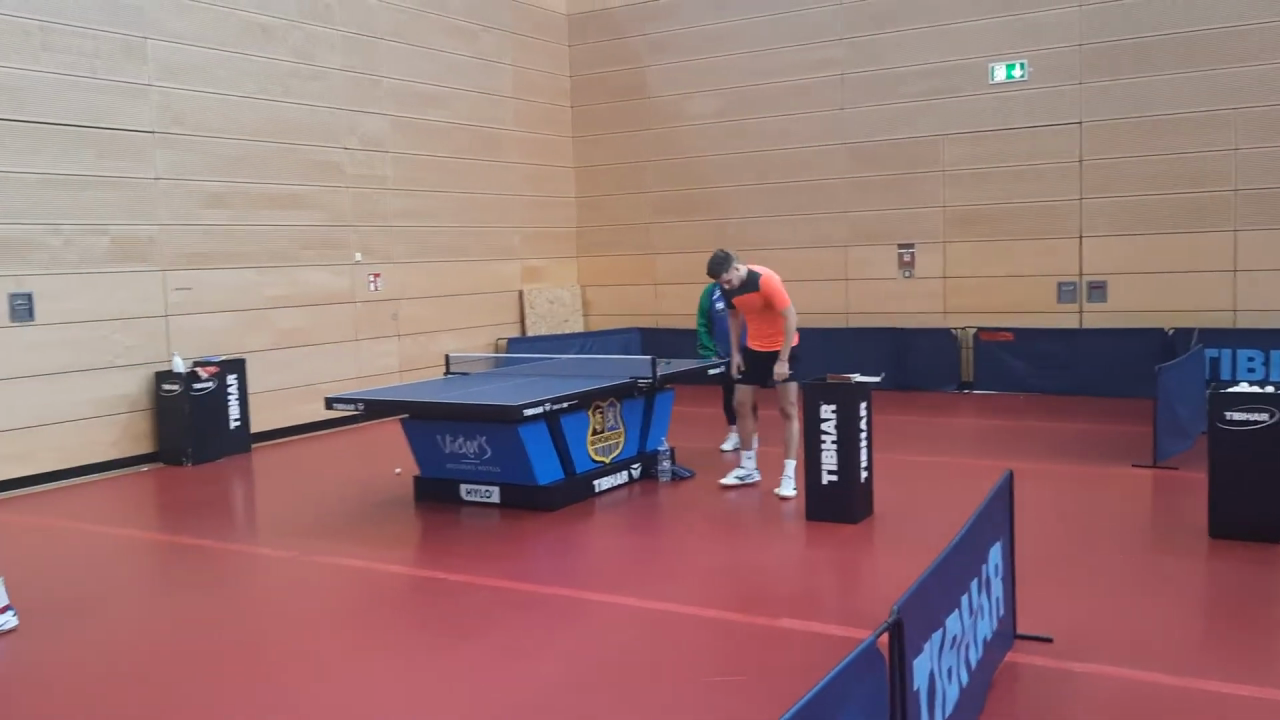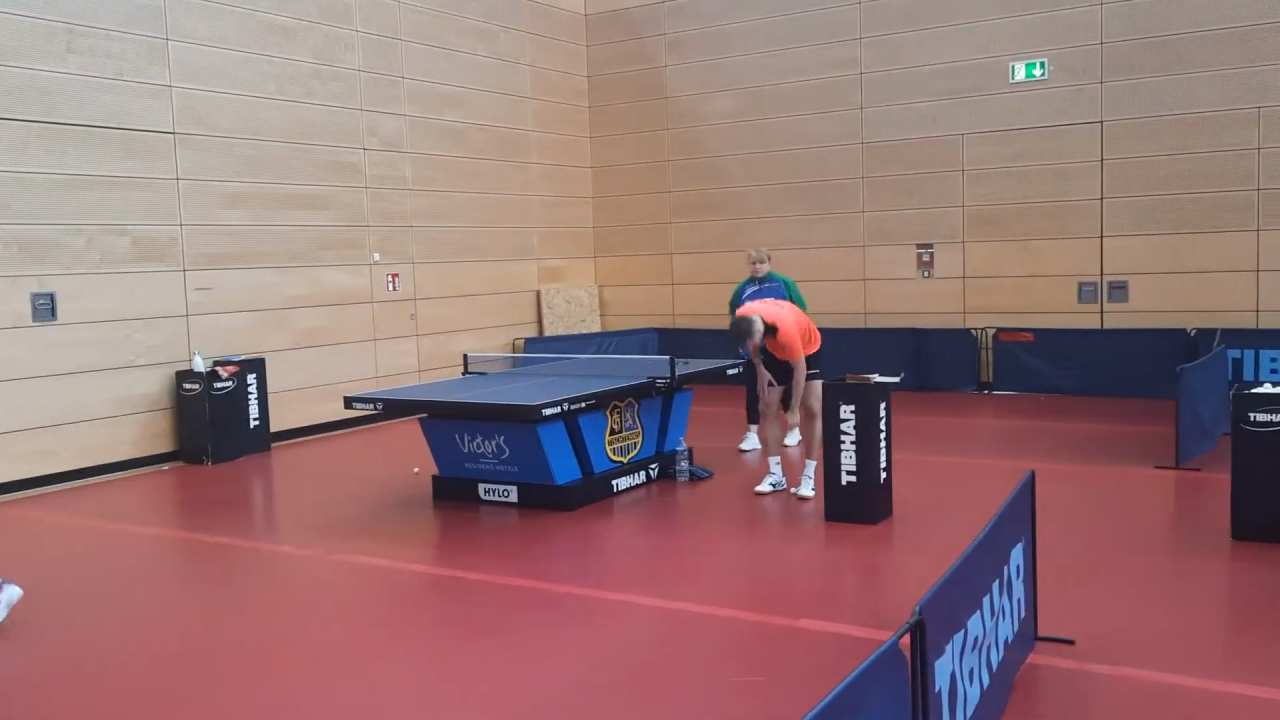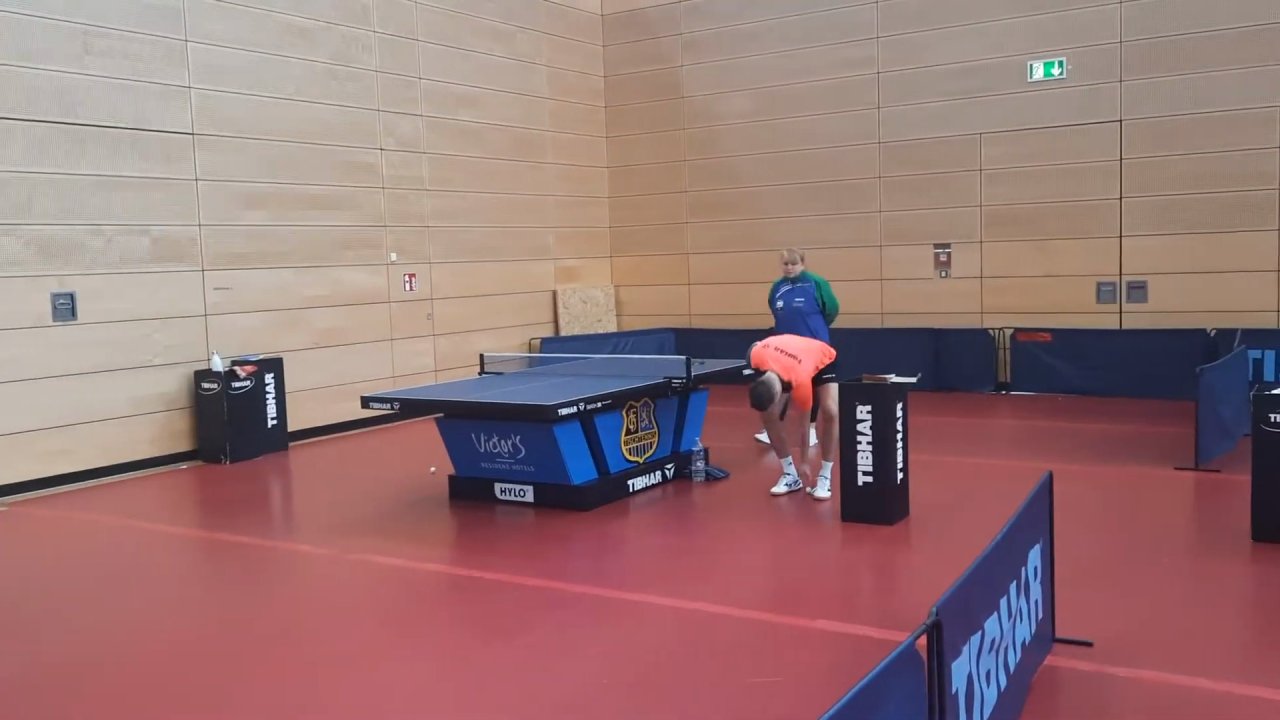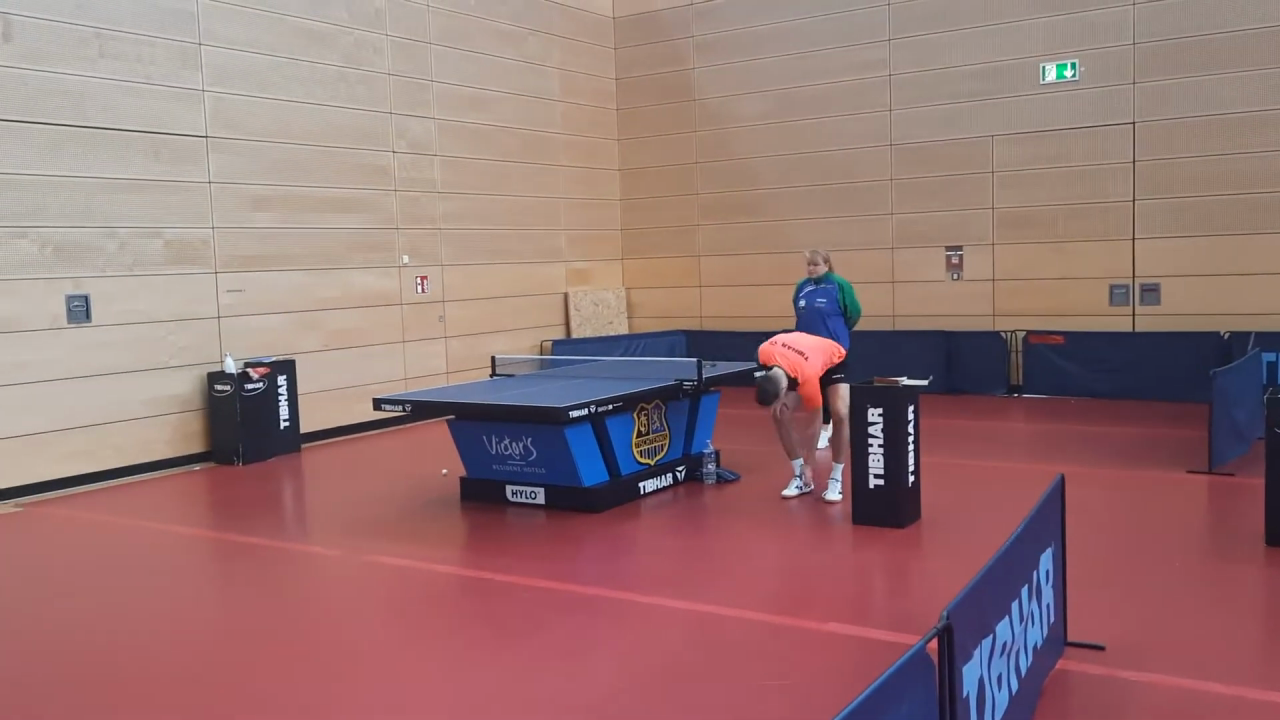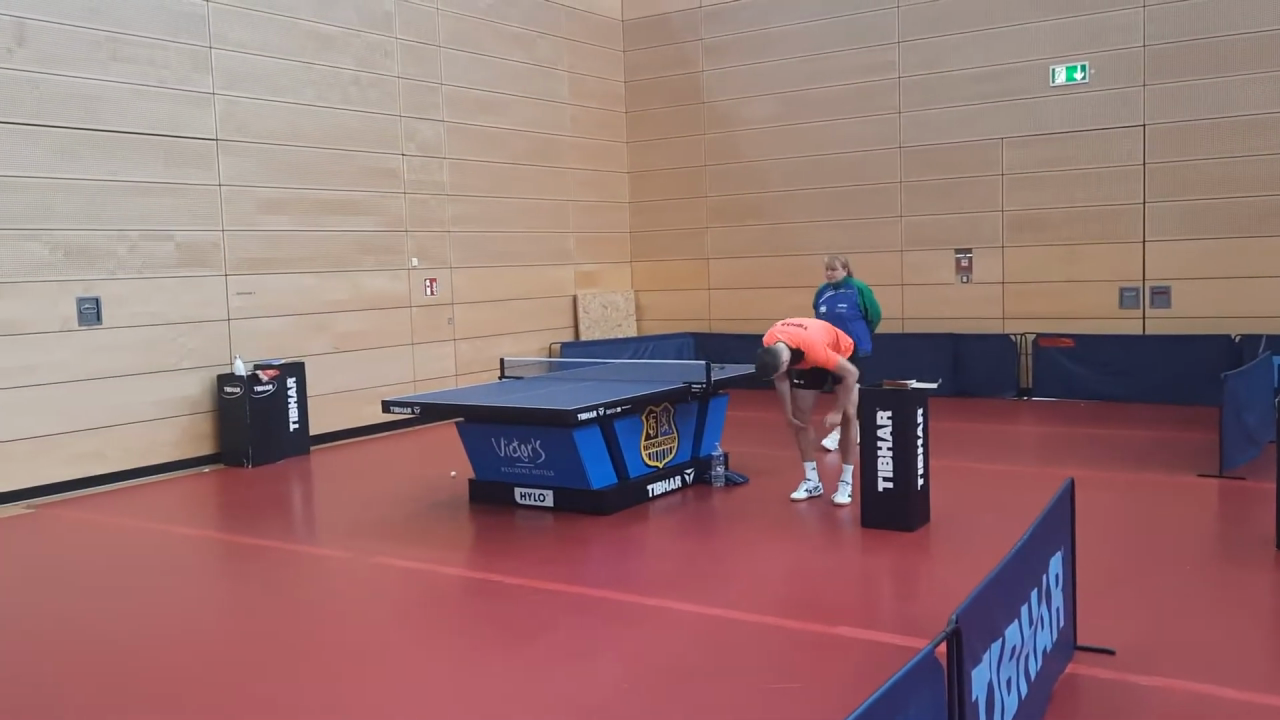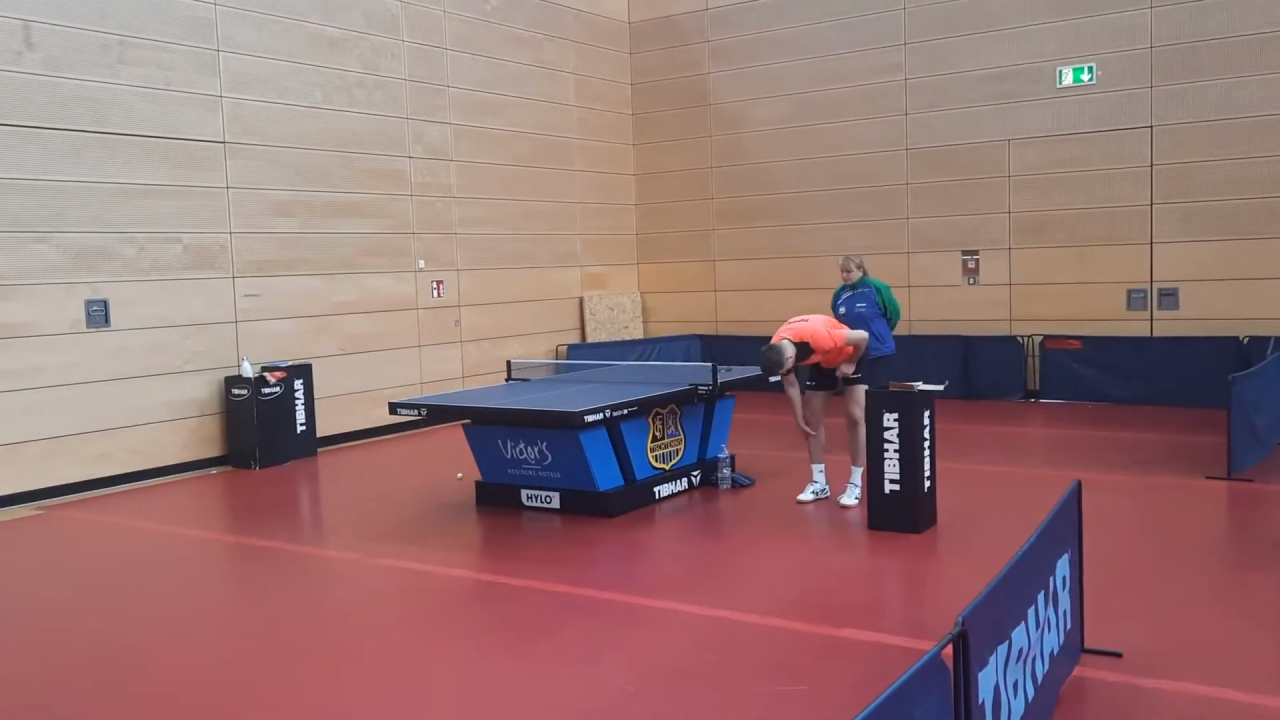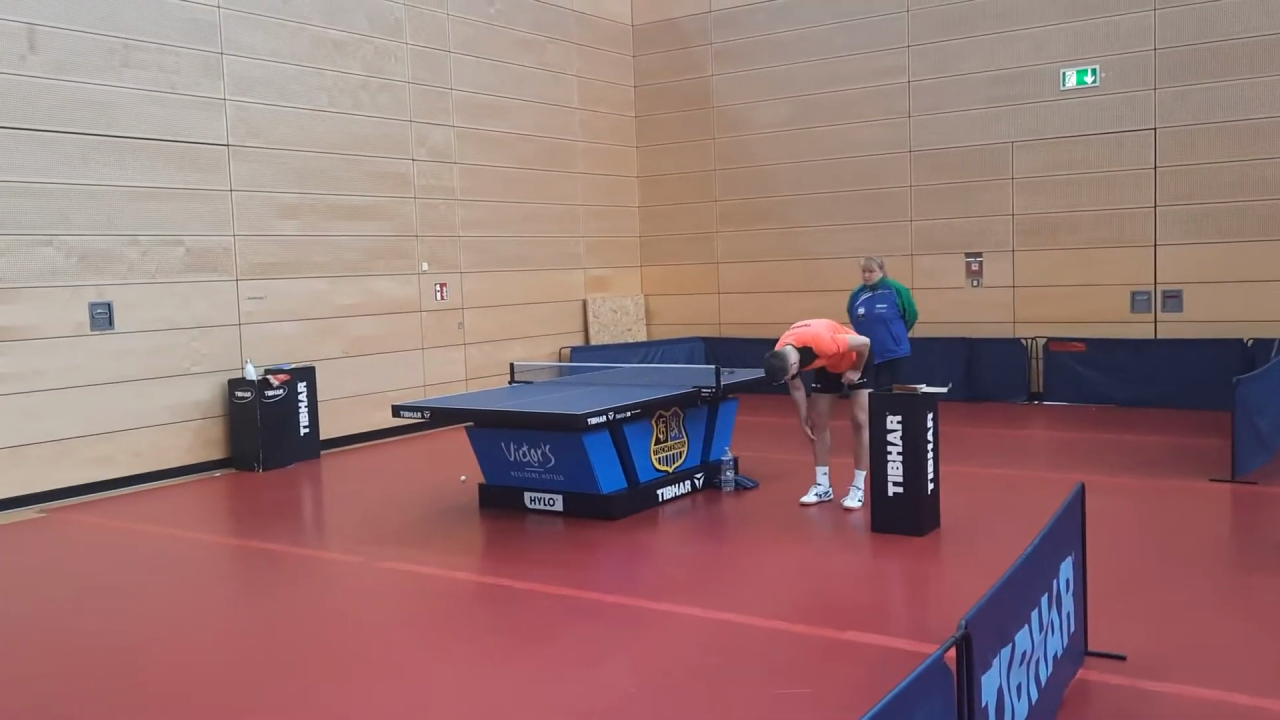
dt=0.3s
person 1, frame 1
right shoulder: (710, 292)
right elbow: (703, 325)
right wrist: (708, 351)
right hip: (724, 353)
right knee: (728, 393)
left ankle: (751, 433)
right ankle: (733, 434)
person 1, frame 2
left shoulder: (783, 283)
right shoulder: (742, 289)
left elbow: (799, 308)
right knee: (753, 391)
left ankle: (794, 429)
right ankle: (753, 435)
person 1, frame 3
left shoulder: (816, 283)
right shoulder: (777, 287)
left elbow: (832, 309)
left wrist: (815, 328)
right wrist: (788, 328)
left ankle: (811, 429)
person 1, frame 4
left shoulder: (839, 285)
right shoulder: (801, 288)
left elbow: (853, 313)
left wrist: (838, 334)
right wrist: (806, 333)
right knee: (816, 389)
left ankle: (825, 429)
right ankle: (827, 424)
person 1, frame 5
left shoulder: (859, 289)
right shoulder: (822, 293)
left elbow: (874, 315)
left wrist: (859, 335)
left hip: (853, 350)
left ankle: (839, 431)
right ankle: (854, 429)
person 1, frame 6
left shoulder: (876, 288)
right shoulder: (839, 294)
left elbow: (893, 312)
right elbow: (839, 320)
left wrist: (879, 333)
left hip: (876, 351)
left knee: (875, 393)
right knee: (855, 404)
person 1, frame 7
left shoulder: (896, 290)
right shoulder: (857, 295)
left elbow: (911, 314)
right elbow: (855, 321)
left wrist: (895, 334)
right wrist: (867, 336)
left hip: (892, 353)
right hip: (867, 355)
person 2, frame 1
left shoulder: (766, 280)
right shoulder: (728, 287)
left elbow: (790, 318)
left wrist: (783, 360)
right wrist: (735, 353)
left hip: (782, 349)
right hip: (753, 349)
left knee: (788, 410)
right knee: (741, 404)
left ankle: (789, 476)
right ankle: (748, 468)
person 2, frame 2
left shoulder: (784, 327)
right shoulder: (741, 318)
left elbow: (800, 368)
left wrist: (794, 409)
right wrist: (761, 369)
left hip: (808, 351)
right hip: (775, 355)
left knee: (812, 409)
right knee: (767, 408)
left ankle: (809, 476)
right ankle: (775, 474)
person 2, frame 3
left shoulder: (800, 382)
right shoulder: (756, 355)
left elbow: (804, 425)
left wrist: (804, 462)
left hip: (823, 362)
right hip: (785, 365)
left knee: (830, 412)
right knee: (768, 415)
left ankle: (824, 477)
right ankle: (790, 474)
person 2, frame 4
left shoulder: (807, 379)
right shoulder: (764, 353)
left elbow: (814, 425)
left wrist: (809, 465)
right wrist: (775, 401)
left hip: (833, 362)
right knee: (781, 416)
left ankle: (836, 480)
right ankle: (800, 477)
person 2, frame 5
left shoulder: (812, 347)
right shoulder: (769, 342)
left elbow: (852, 373)
right elbow: (780, 378)
left wrist: (838, 411)
right wrist: (788, 414)
left hip: (842, 355)
right hip: (807, 362)
left knee: (848, 414)
right knee: (800, 416)
left ankle: (846, 482)
right ankle: (811, 480)
person 2, frame 6
left shoulder: (815, 336)
right shoulder: (776, 349)
left elbow: (863, 336)
right elbow: (790, 385)
left wrist: (851, 363)
right wrist: (799, 419)
left hip: (849, 356)
right hip: (822, 362)
right knee: (812, 418)
left ankle: (855, 484)
right ankle: (819, 483)
person 2, frame 7
left shoulder: (818, 341)
right shoulder: (781, 355)
left elbow: (864, 342)
right elbow: (796, 389)
left wrist: (856, 370)
right wrist: (804, 422)
left hip: (855, 359)
right hip: (827, 365)
right knee: (817, 420)
left ankle: (858, 488)
right ankle: (822, 486)
